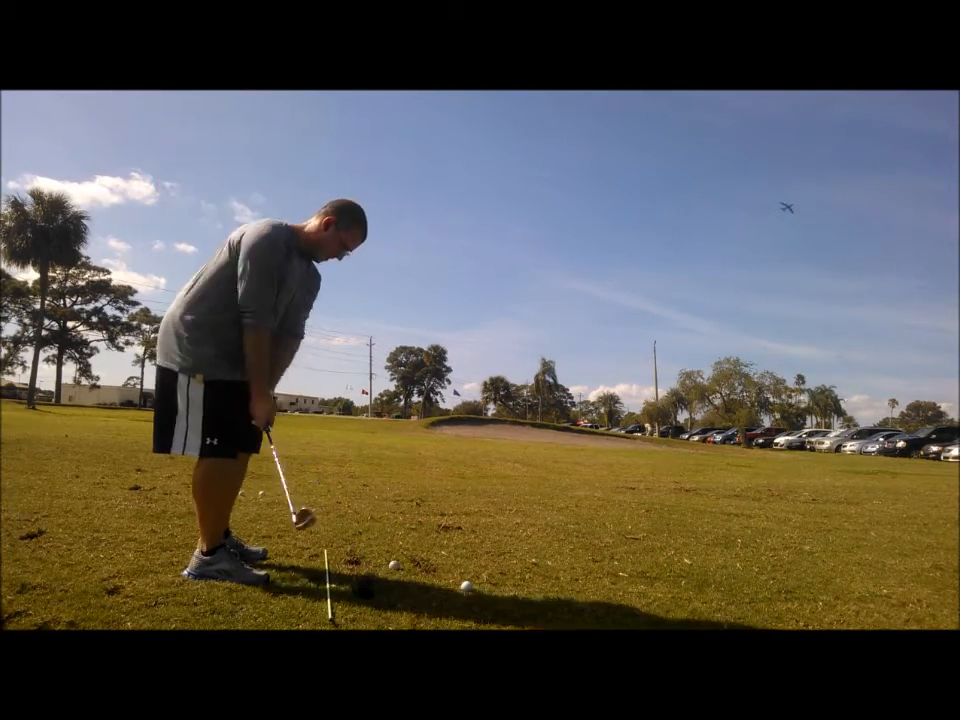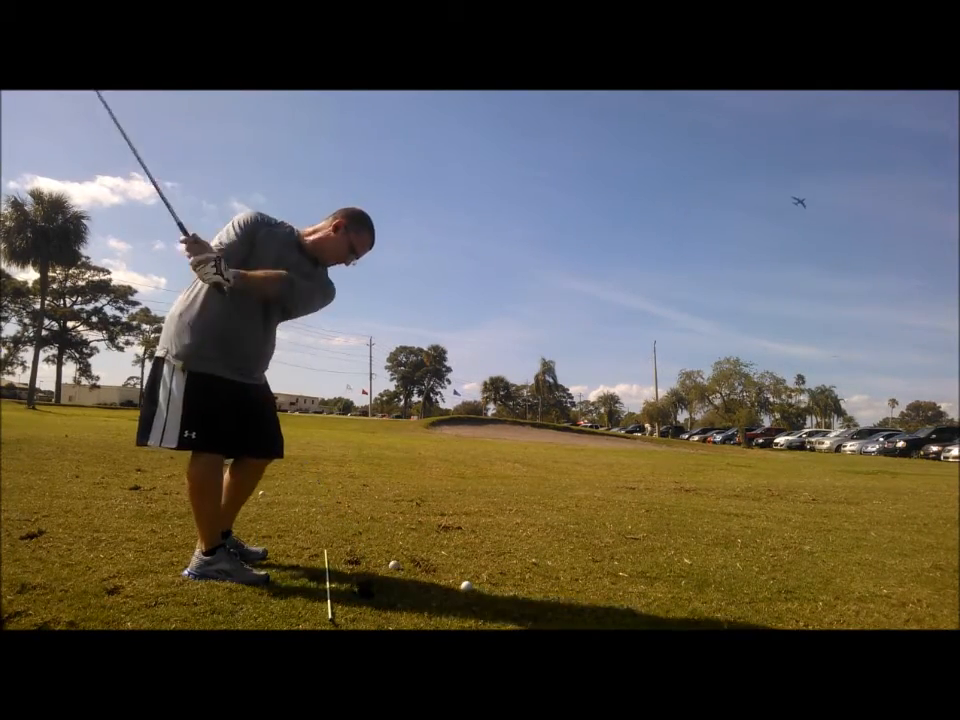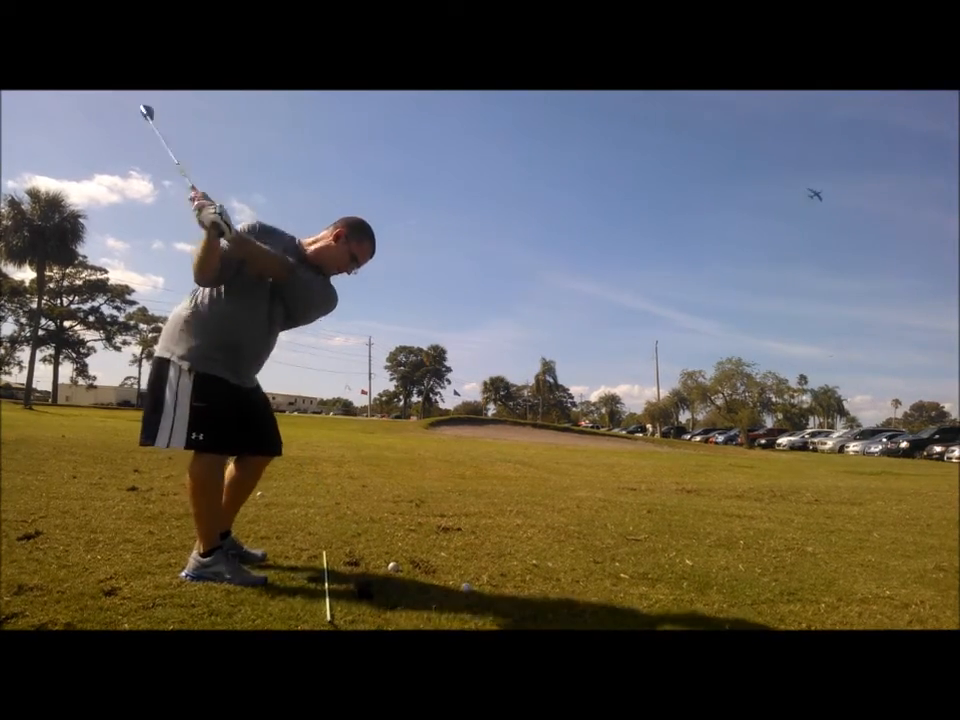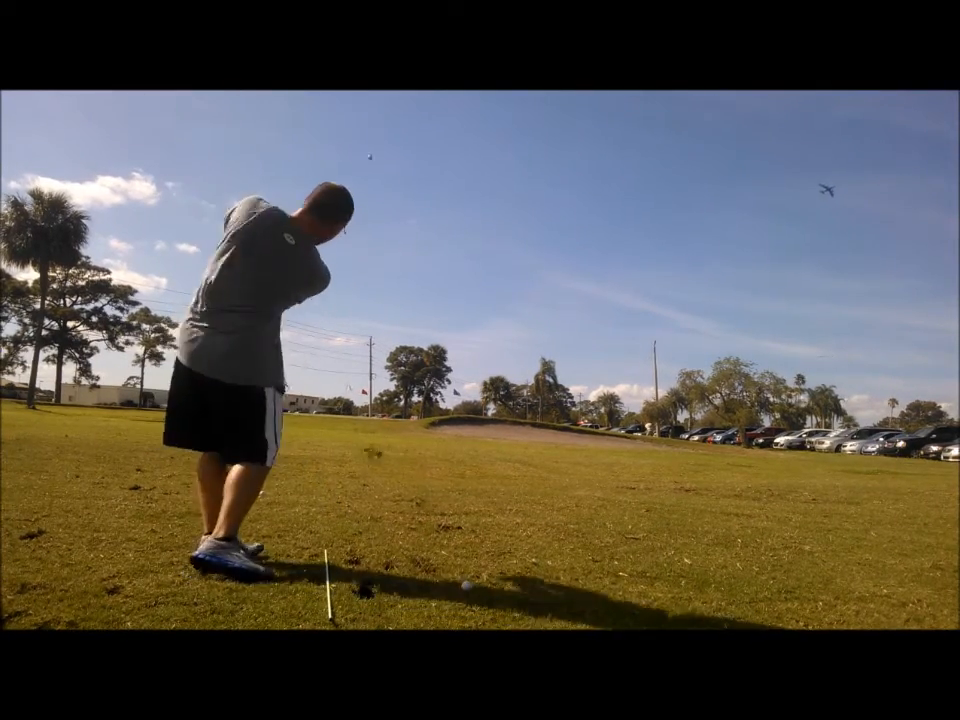
dt=0.4s
person 1, frame 1
left shoulder: (310, 277)
right shoulder: (267, 238)
left elbow: (290, 334)
right elbow: (255, 319)
left wrist: (265, 389)
right wrist: (260, 391)
left hip: (232, 361)
right hip: (192, 352)
left knee: (238, 449)
right knee: (216, 450)
left ankle: (220, 537)
right ankle: (208, 555)
person 1, frame 2
left shoulder: (319, 287)
right shoulder: (257, 226)
left elbow: (278, 285)
right elbow: (219, 259)
left wrist: (228, 276)
right wrist: (208, 259)
left hip: (246, 369)
right hip: (193, 350)
left knee: (258, 453)
right knee: (209, 451)
left ankle: (221, 537)
right ankle: (208, 554)
person 1, frame 3
left shoulder: (320, 294)
right shoulder: (261, 233)
left elbow: (277, 270)
right elbow: (206, 276)
left wrist: (226, 230)
right wrist: (212, 231)
left hip: (238, 372)
right hip: (191, 353)
left knee: (258, 452)
right knee: (210, 450)
left ankle: (219, 537)
right ankle: (206, 556)
person 1, frame 4
left shoulder: (252, 211)
right shoulder: (314, 273)
left hip: (193, 349)
right hip: (250, 367)
left knee: (211, 448)
right knee: (254, 456)
left ankle: (215, 533)
right ankle: (219, 542)
